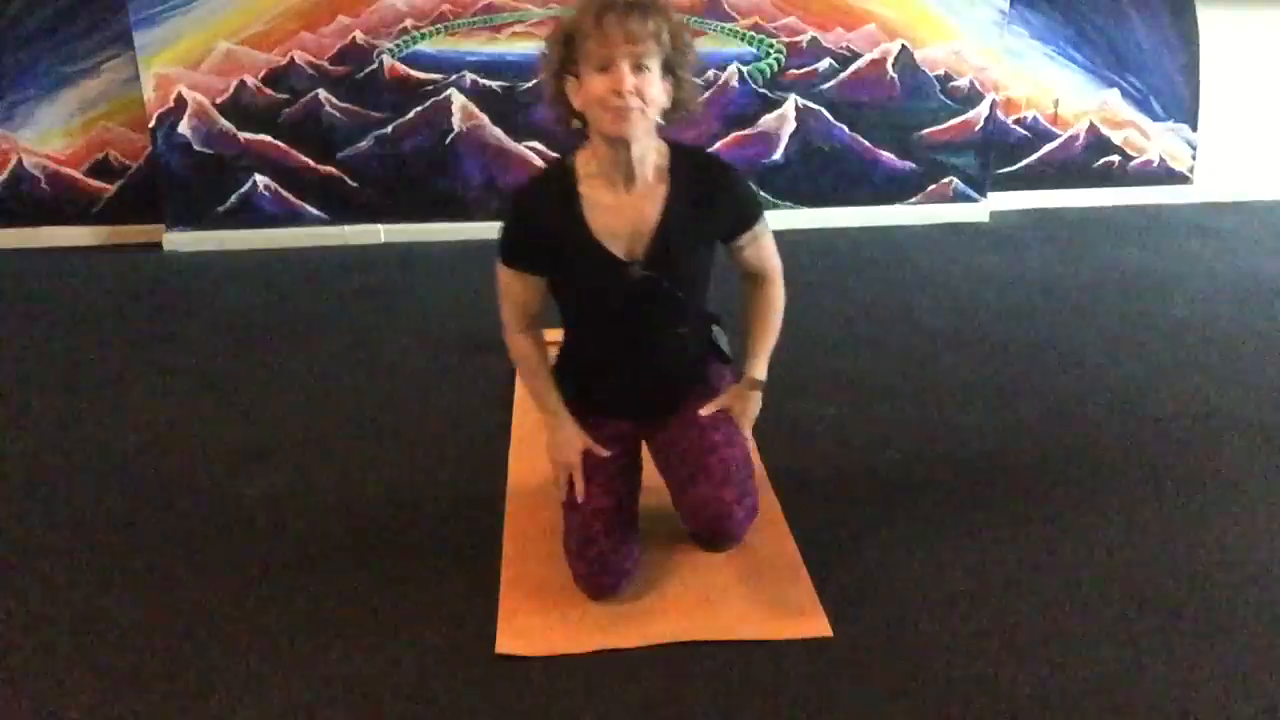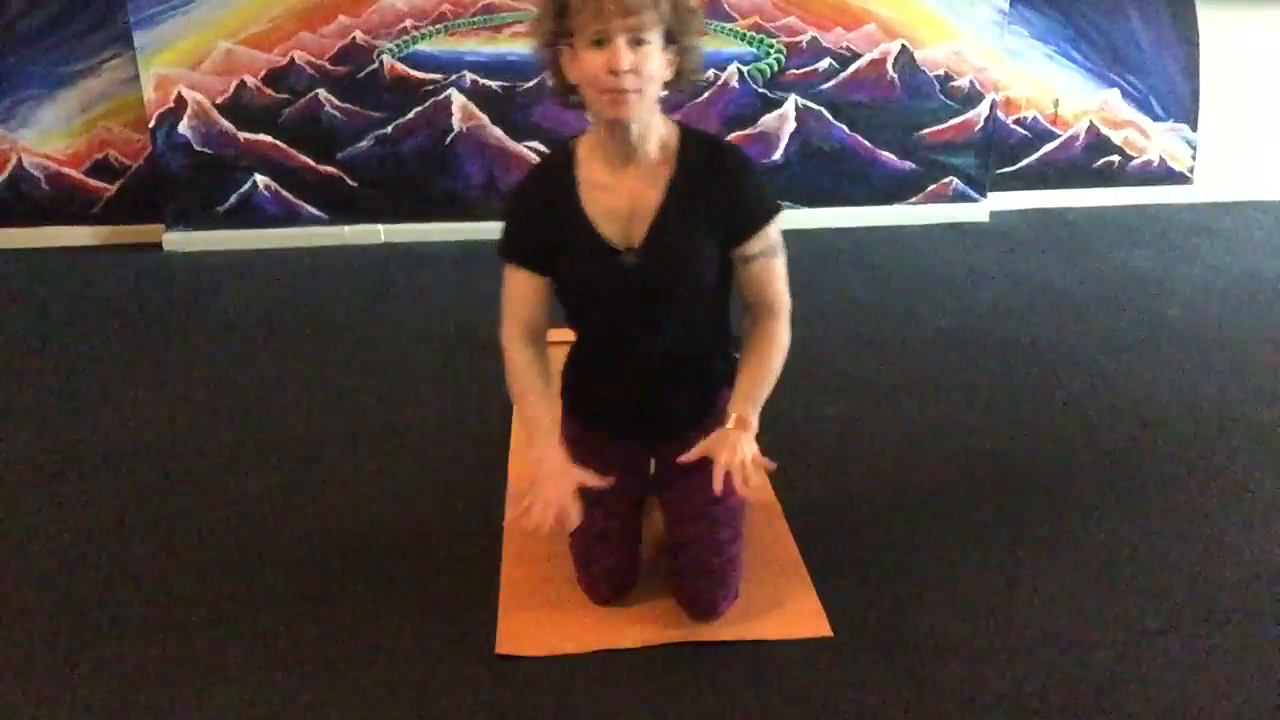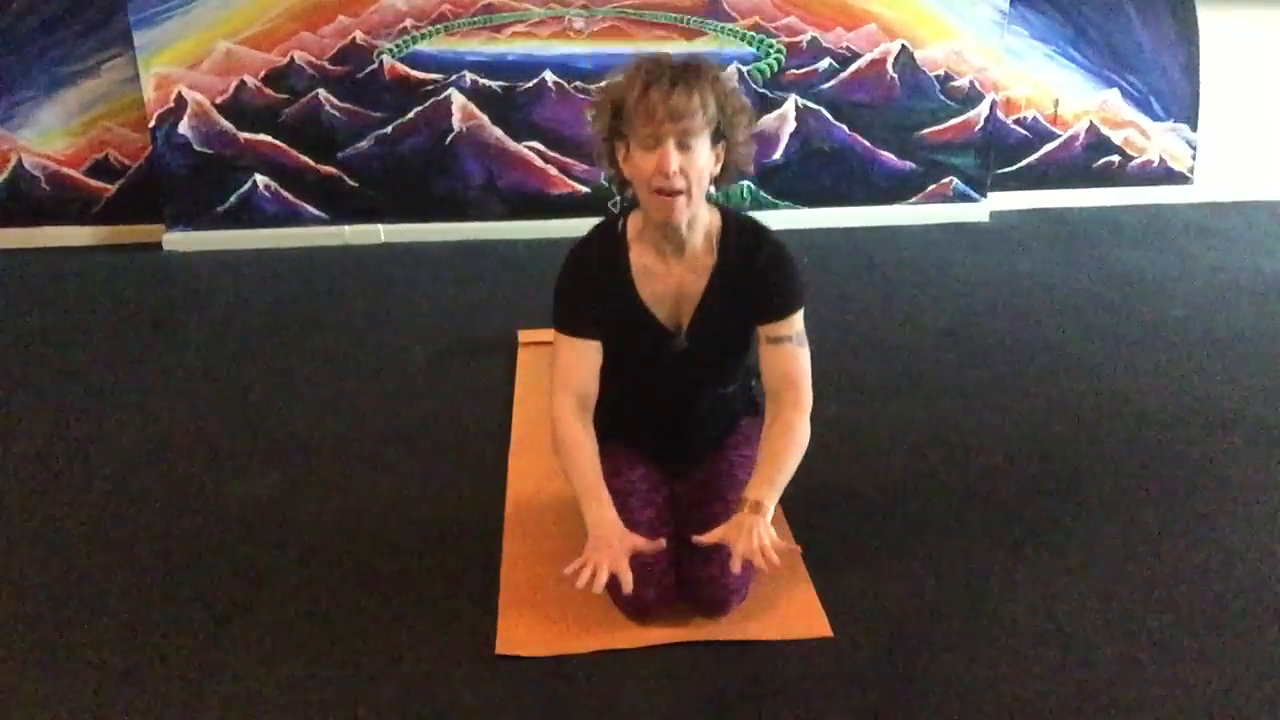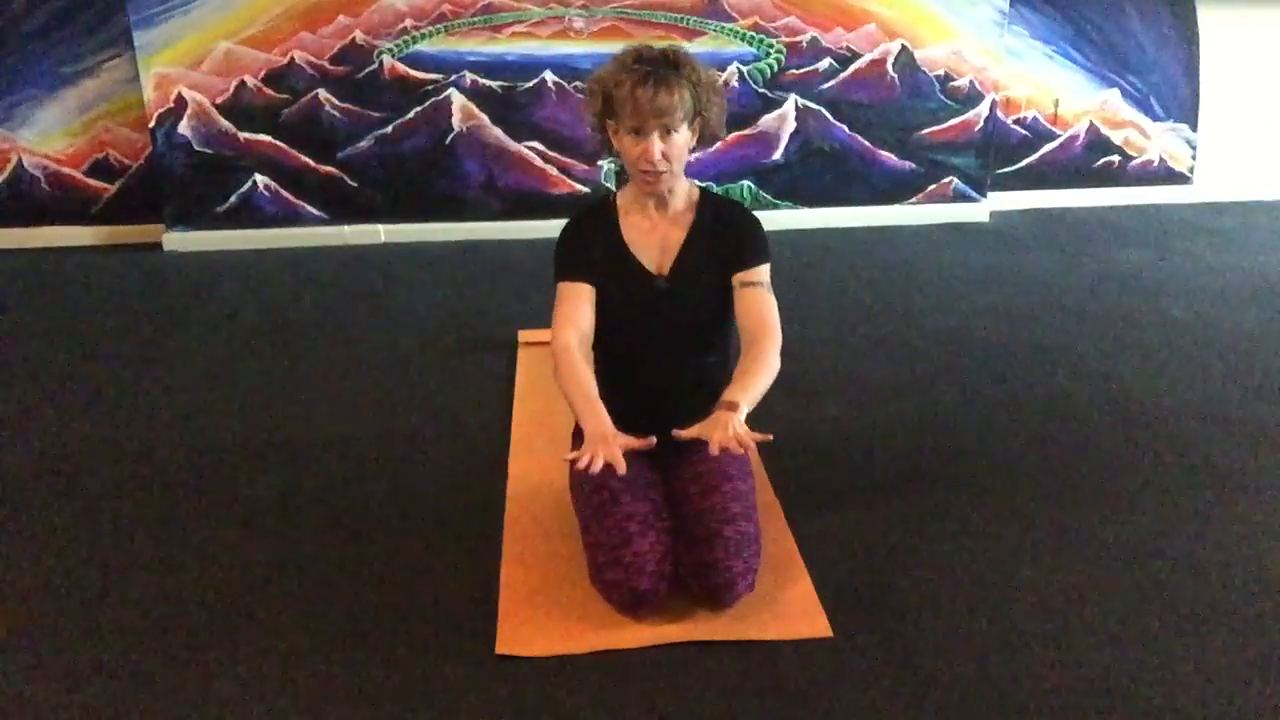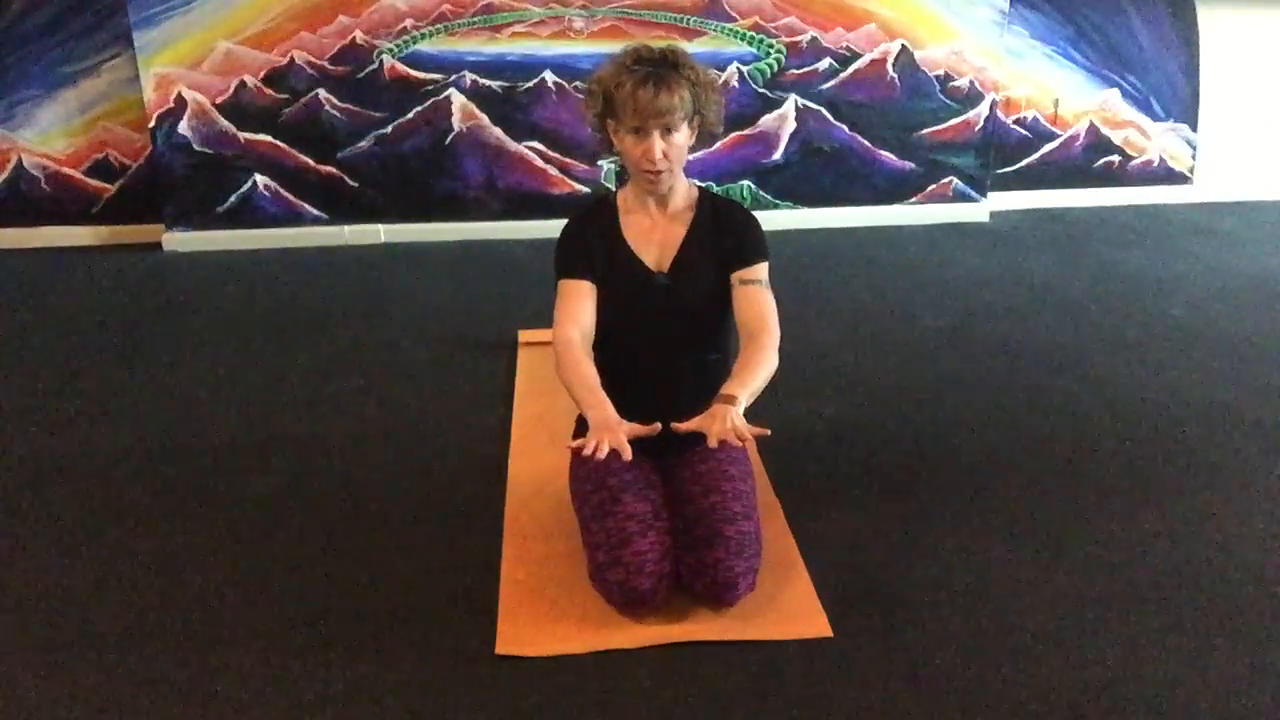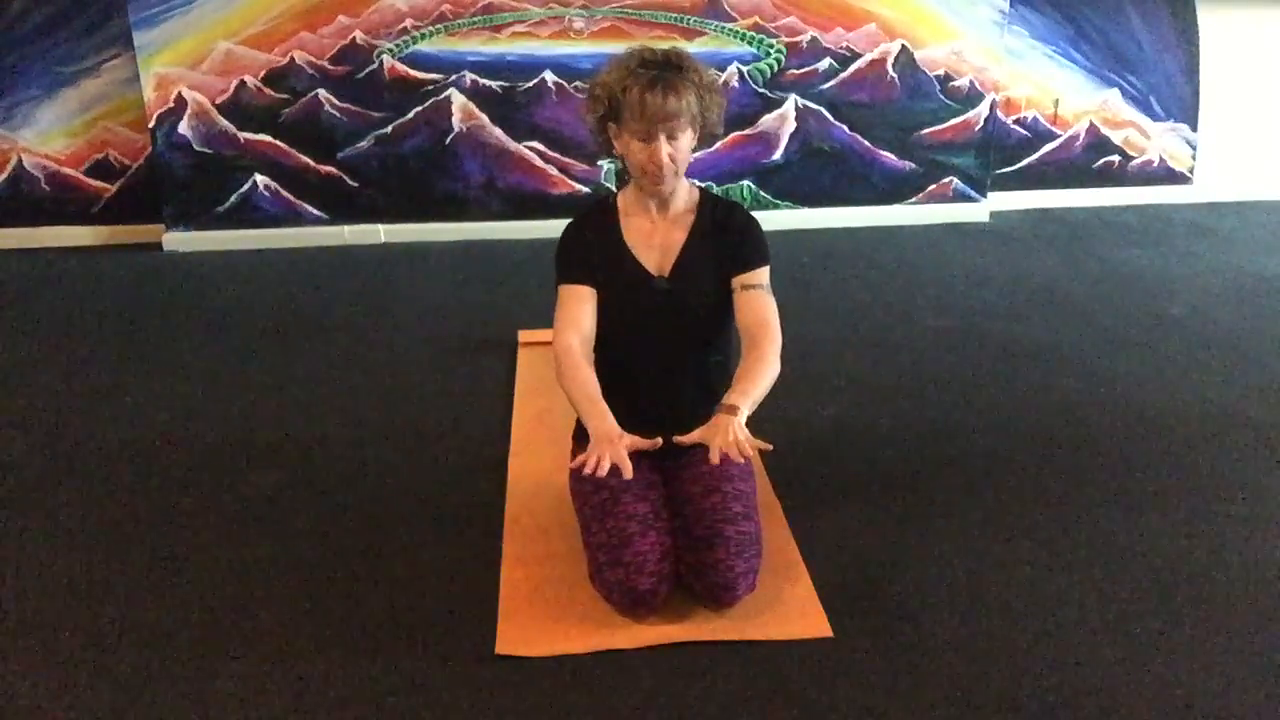
dt=0.7s
person 1, frame 1
left shoulder: (712, 185)
right shoulder: (539, 205)
left elbow: (765, 277)
right elbow: (519, 326)
left wrist: (752, 380)
right wrist: (559, 421)
left hip: (690, 380)
right hip: (591, 398)
left knee: (724, 522)
right knee: (602, 576)
right ankle: (621, 469)
person 1, frame 2
left shoulder: (724, 174)
right shoulder: (542, 192)
left elbow: (771, 316)
right elbow: (522, 336)
left wrist: (740, 425)
right wrist: (548, 452)
left hip: (703, 411)
right hip: (599, 417)
left knee: (708, 599)
right knee: (606, 587)
left ankle: (670, 492)
right ankle: (634, 496)
person 1, frame 3
left shoulder: (762, 259)
right shoulder: (591, 264)
left elbow: (791, 404)
right elbow: (571, 407)
left wrist: (756, 509)
right wrist: (602, 522)
left hip: (722, 434)
right hip: (627, 438)
left knee: (717, 591)
right knee: (641, 595)
left ankle: (692, 502)
right ankle: (650, 502)
person 1, frame 4
left shoulder: (733, 226)
right shoulder: (586, 232)
left elbow: (765, 342)
right elbow: (570, 343)
left wrist: (731, 411)
right wrist: (597, 426)
left hip: (704, 434)
right hip: (618, 433)
left knee: (725, 582)
right knee: (635, 588)
left ankle: (678, 497)
person 1, frame 5
left shoulder: (732, 225)
right shoulder: (587, 230)
left elbow: (763, 338)
right elbow: (572, 340)
left wrist: (729, 404)
right wrist: (602, 417)
left hip: (702, 432)
right hip: (618, 432)
left knee: (726, 582)
right knee: (636, 588)
left ankle: (677, 497)
right ankle: (645, 496)
person 1, frame 6
left shoulder: (733, 227)
right shoulder: (588, 233)
left elbow: (765, 342)
right elbow: (571, 345)
left wrist: (731, 413)
right wrist: (603, 428)
left hip: (704, 430)
right hip: (617, 434)
left knee: (726, 583)
right knee: (637, 589)
left ankle: (676, 500)
right ankle: (645, 498)
